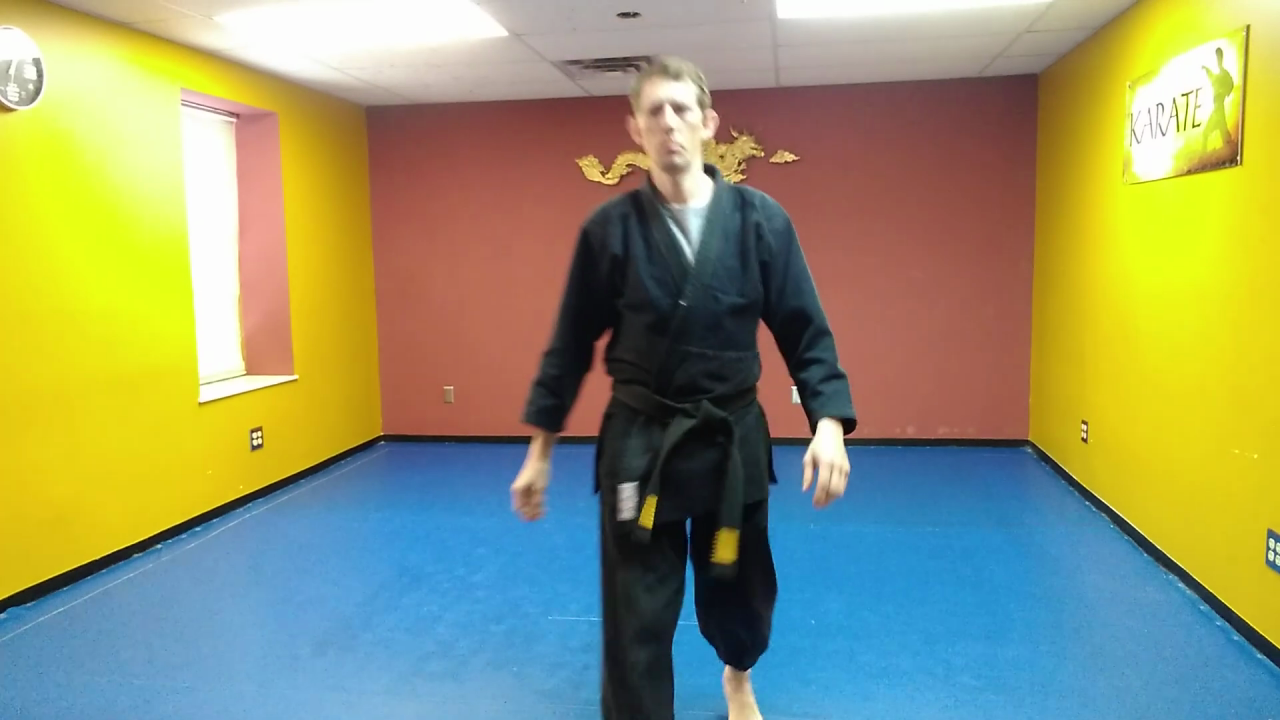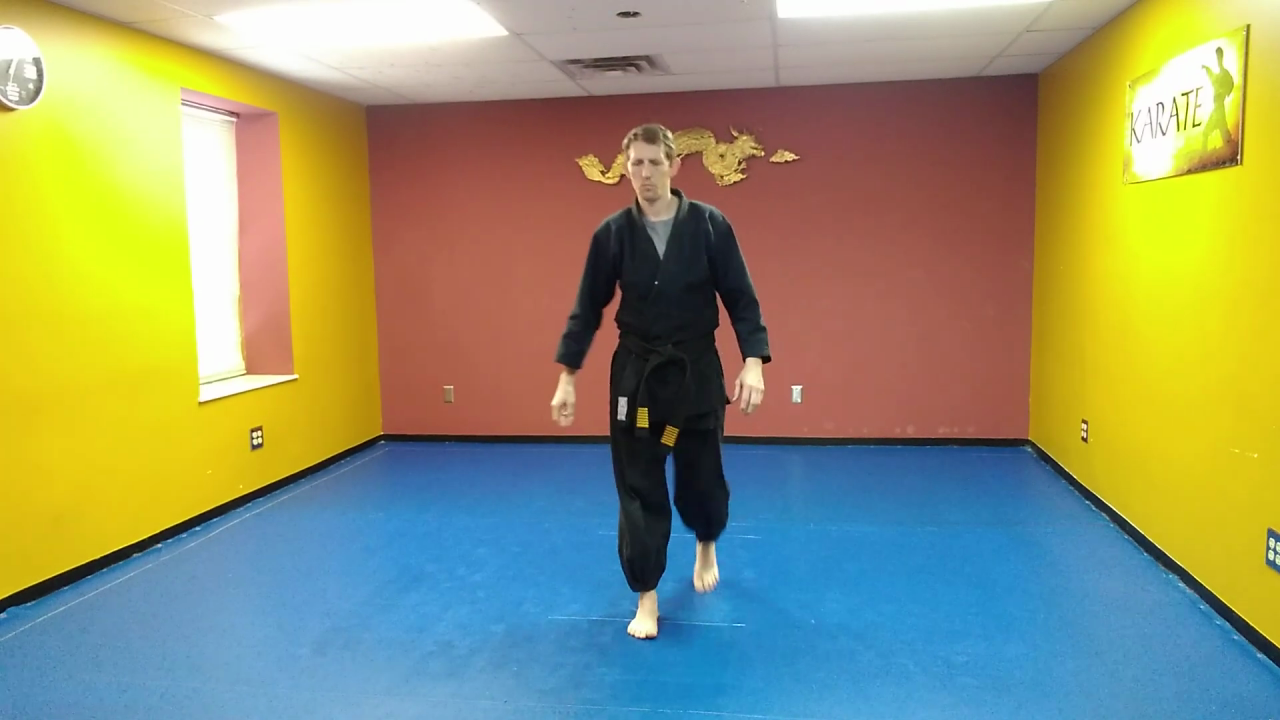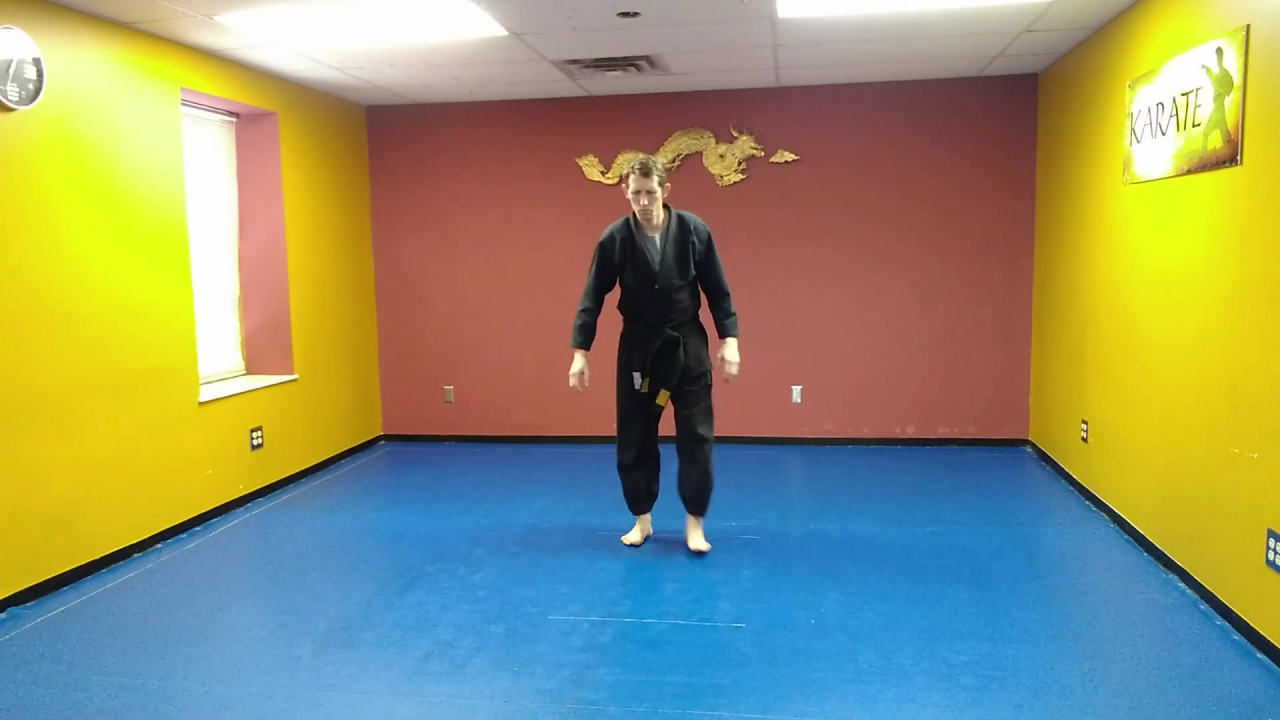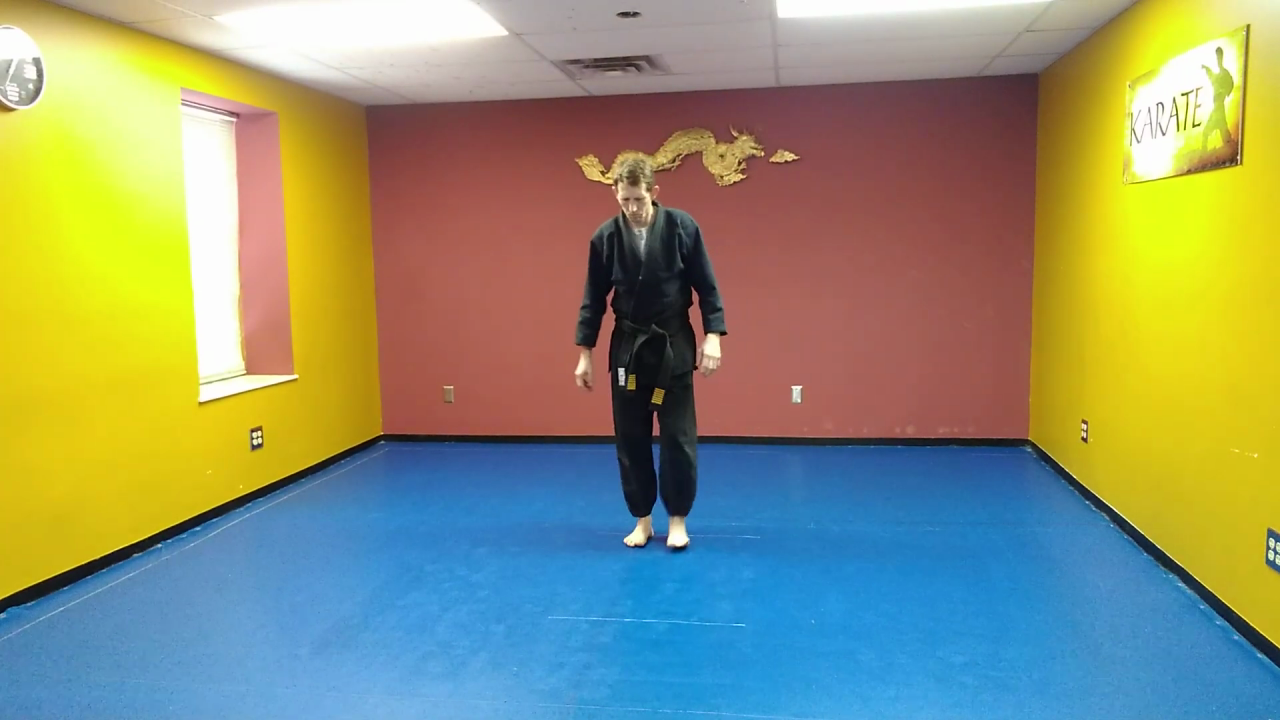
dt=1s
person 1, frame 1
left shoulder: (760, 218)
right shoulder: (609, 227)
left elbow: (805, 331)
right elbow: (572, 341)
left wrist: (828, 423)
right wrist: (539, 448)
left hip: (732, 437)
right hip: (638, 440)
left knee: (740, 591)
right knee: (637, 623)
person 1, frame 2
left shoulder: (709, 224)
right shoulder: (612, 232)
left elbow: (741, 298)
right elbow: (588, 308)
left wrist: (753, 361)
right wrist: (567, 376)
left hip: (696, 368)
right hip: (635, 370)
left knee: (700, 476)
right knee: (639, 487)
left ankle: (706, 547)
right ankle: (646, 600)
person 1, frame 3
left shoulder: (693, 230)
right shoulder: (614, 238)
left elbow: (717, 290)
right elbow: (593, 297)
left wrist: (730, 341)
right wrist: (580, 353)
left hip: (687, 344)
right hip: (639, 346)
left knee: (696, 437)
right knee: (634, 440)
left ankle: (695, 522)
right ankle: (642, 519)
person 1, frame 4
left shoulder: (682, 226)
right shoulder: (605, 237)
left elbow: (707, 286)
right elbow: (594, 299)
left wrist: (712, 335)
right wrist: (585, 353)
left hip: (674, 342)
right hip: (628, 344)
left knee: (678, 436)
right knee: (631, 438)
left ankle: (677, 520)
right ankle: (643, 520)
